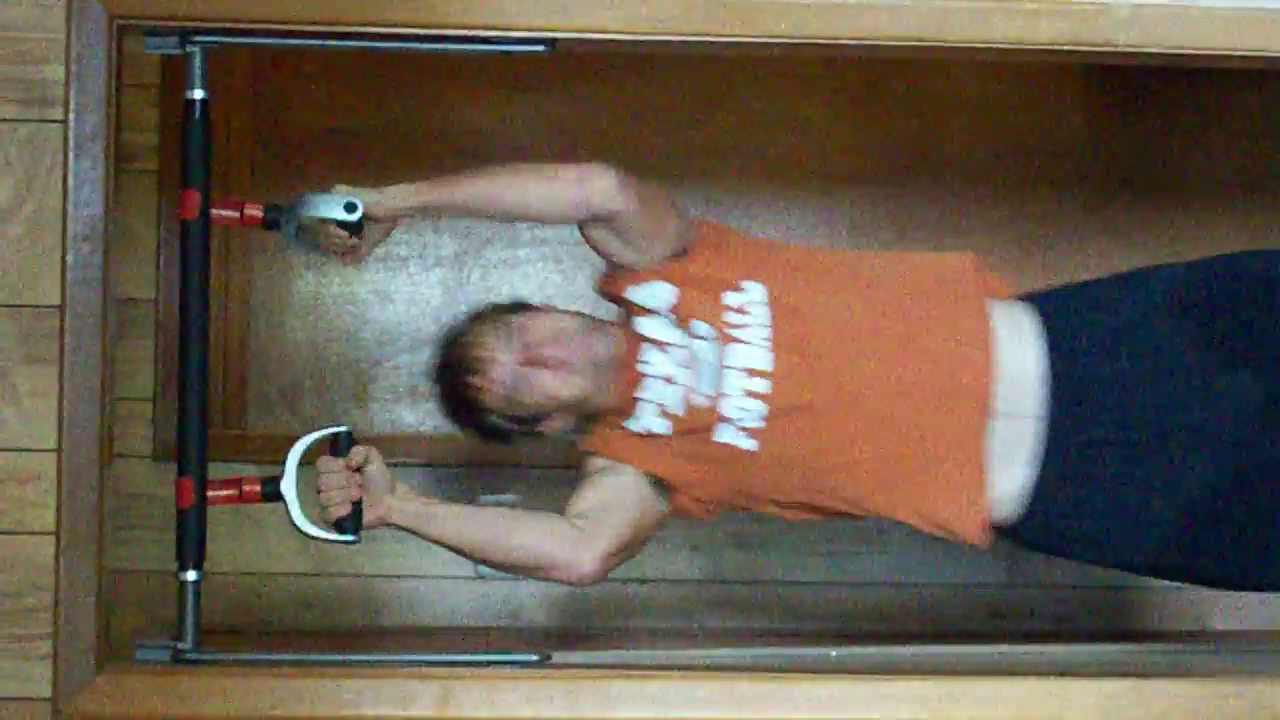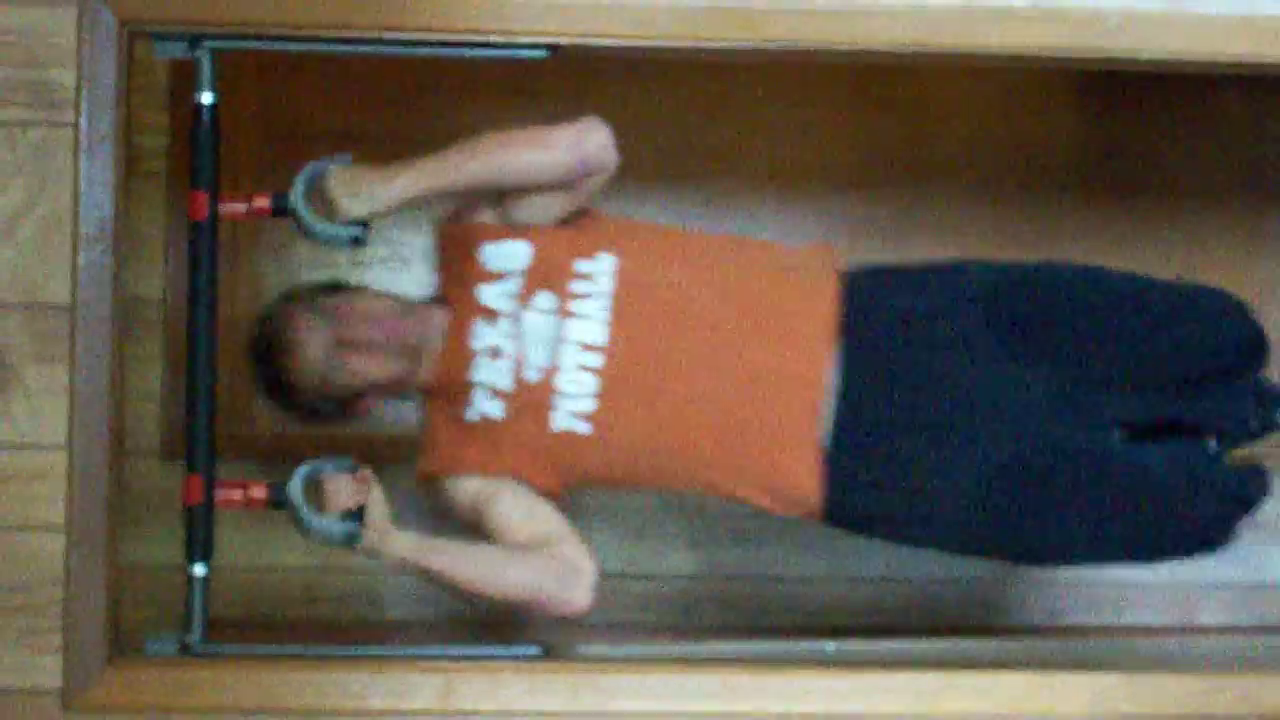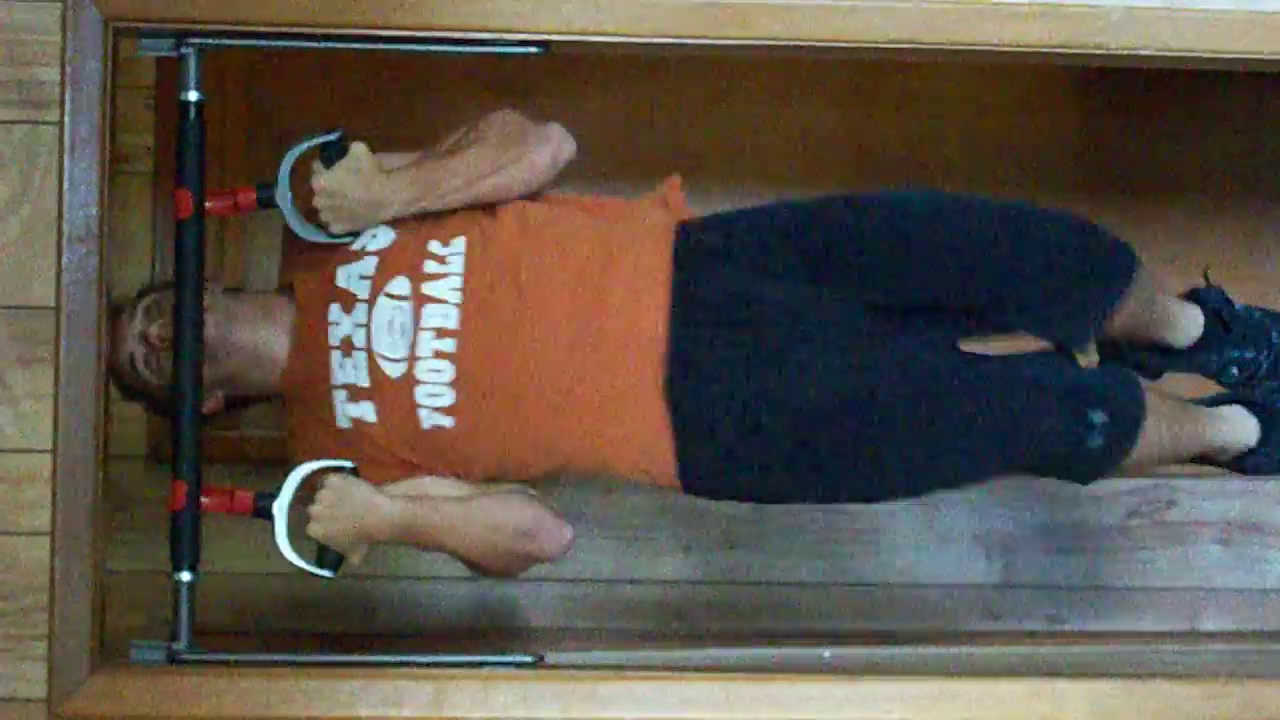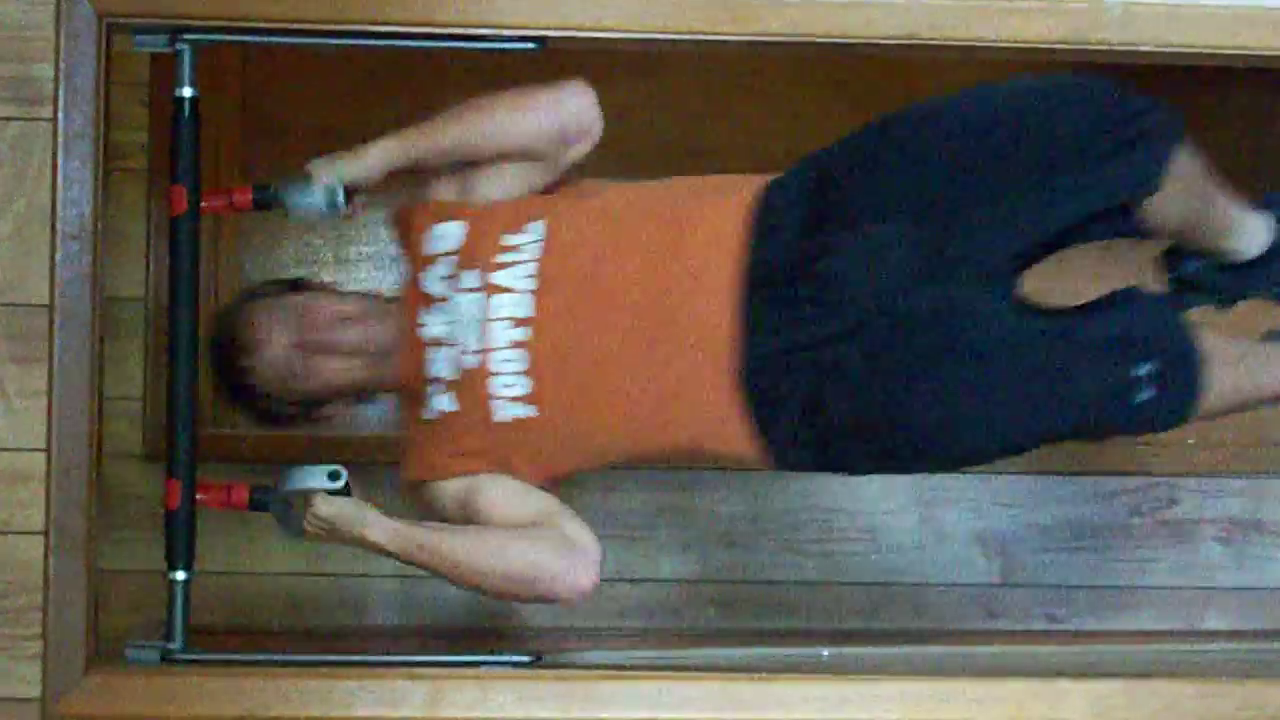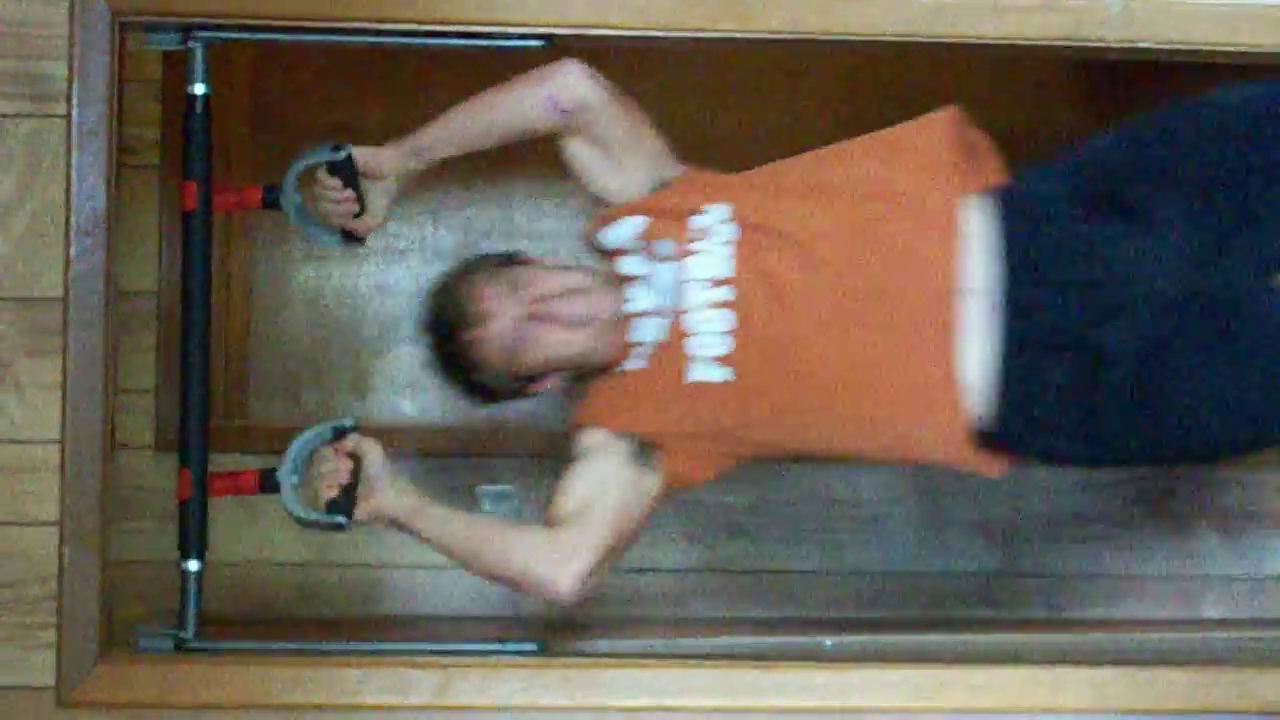
dt=0.3s
person 1, frame 1
left shoulder: (654, 277)
right shoulder: (637, 456)
left elbow: (600, 190)
right elbow: (579, 551)
left wrist: (399, 196)
right wrist: (395, 504)
left hip: (1046, 336)
person 1, frame 2
left shoulder: (476, 236)
right shoulder: (471, 457)
left elbow: (591, 146)
right elbow: (567, 585)
left wrist: (398, 184)
right wrist: (388, 539)
left hip: (847, 313)
right hip: (858, 464)
left knee: (1197, 329)
right knee: (1181, 504)
person 1, frame 3
left shoulder: (330, 235)
right shoulder: (343, 445)
left elbow: (537, 143)
right elbow: (537, 532)
left wrist: (391, 193)
right wrist: (383, 523)
left hip: (705, 264)
right hip: (722, 424)
left knee: (1045, 255)
right knee: (1042, 414)
person 1, frame 4
left shoulder: (442, 221)
right shoulder: (451, 457)
left elbow: (572, 108)
right elbow: (569, 568)
left wrist: (373, 159)
right wrist: (370, 528)
left hip: (799, 226)
right hip: (811, 392)
left knee: (1093, 123)
right knee: (1119, 371)
person 1, frame 5
left shoulder: (634, 214)
right shoulder: (629, 426)
left elbow: (572, 87)
right elbow: (563, 567)
left wrist: (400, 157)
right wrist: (394, 502)
right hip: (1053, 385)
